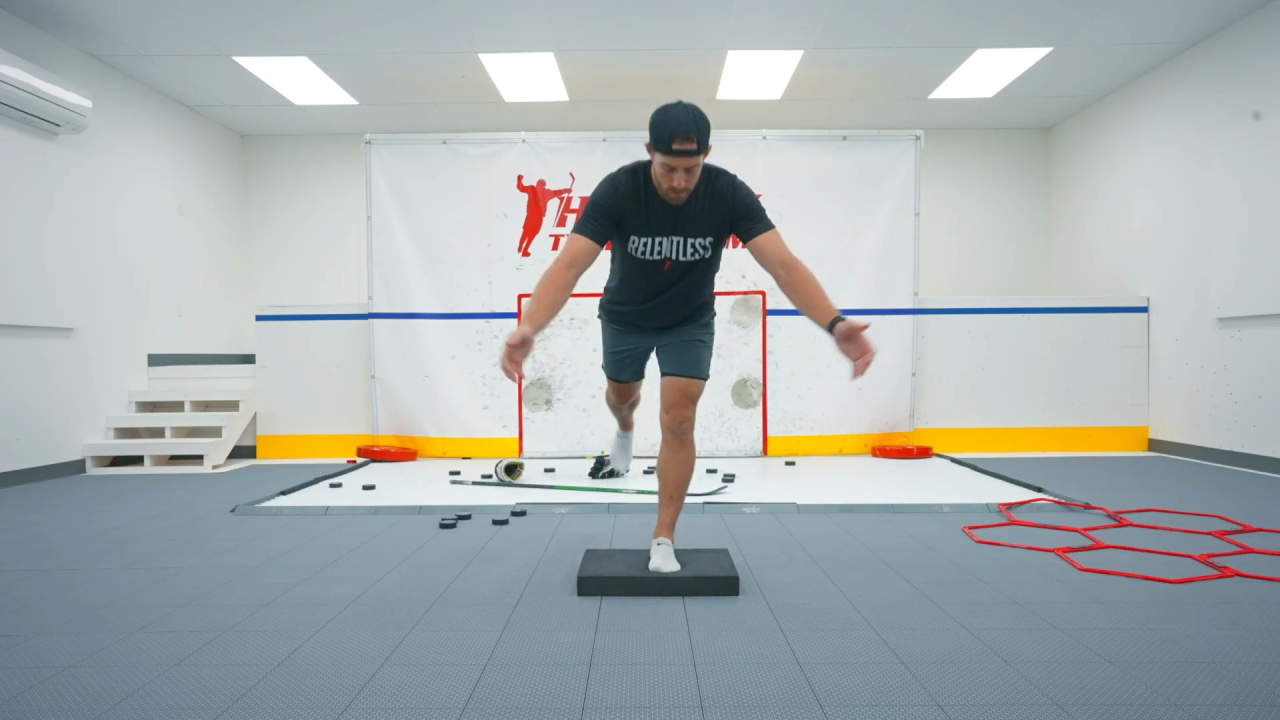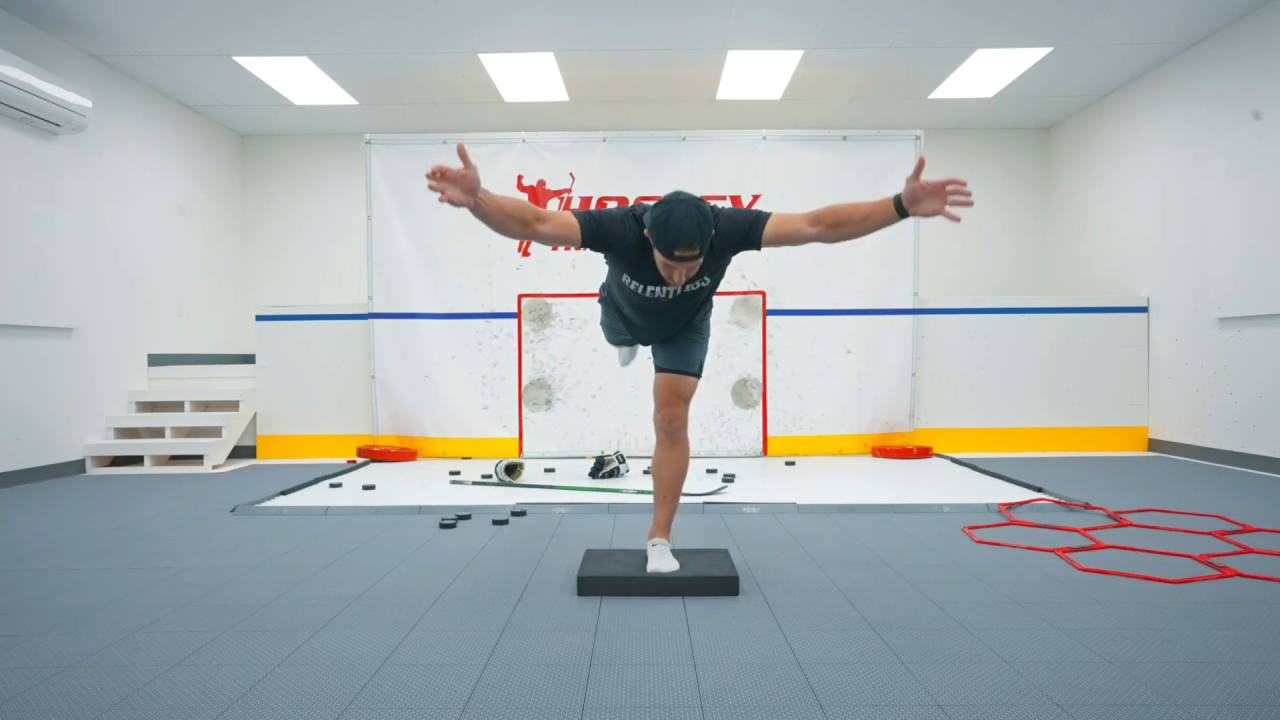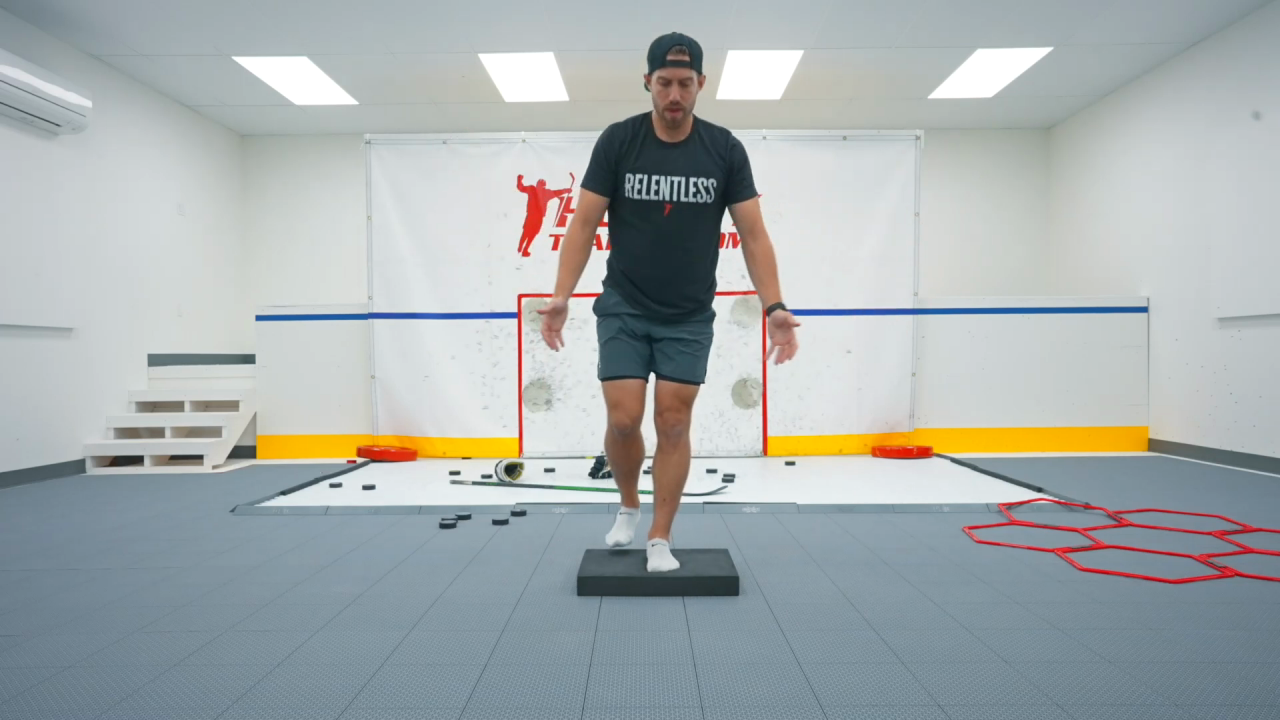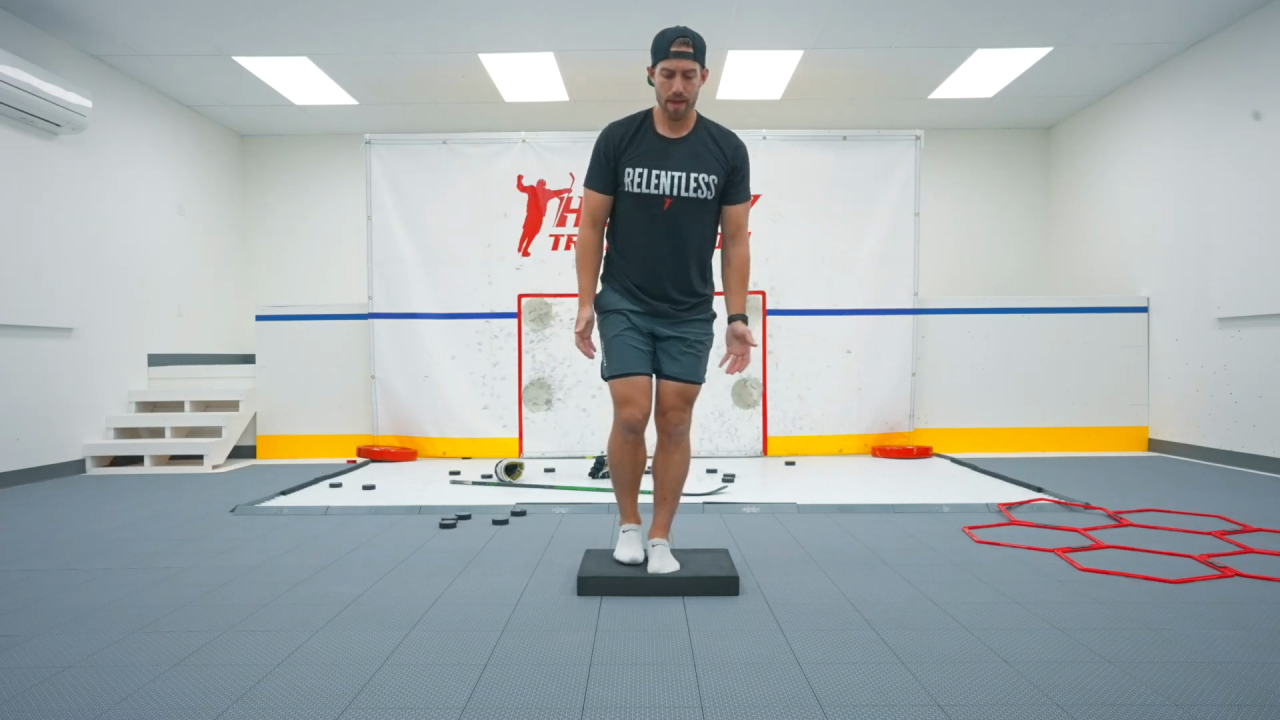
dt=1s
person 1, frame 1
left shoulder: (729, 194)
right shoulder: (617, 189)
left elbow: (783, 263)
right elbow: (569, 265)
left wrist: (833, 325)
right wrist: (528, 331)
left hip: (689, 320)
right hip: (625, 316)
left knee: (678, 421)
right knee: (622, 396)
left ankle: (662, 541)
right ankle: (623, 430)
person 1, frame 2
left shoulder: (727, 228)
right shoulder: (620, 229)
left elbow: (818, 226)
right elbow: (535, 223)
left wrist: (902, 205)
right wrist: (476, 198)
left hip: (685, 327)
right hip: (624, 314)
left knee: (671, 418)
right knee: (625, 337)
left ankle: (659, 540)
right ankle: (633, 340)
person 1, frame 3
left shoulder: (725, 150)
right shoulder: (617, 141)
left elbow: (753, 234)
right elbow: (584, 224)
left wrist: (774, 307)
right wrist: (561, 297)
left hip: (689, 316)
right hip: (623, 308)
left knee: (673, 424)
right knee: (623, 420)
left ankle: (659, 539)
right ankle: (627, 507)
person 1, frame 4
left shoulder: (727, 149)
right shoulder: (617, 138)
left elbow: (735, 239)
right elbow: (591, 227)
left wrist: (738, 317)
right wrist: (585, 303)
left hip: (690, 313)
right hip: (624, 306)
left knee: (674, 424)
right knee: (630, 418)
left ankle: (660, 539)
right ankle: (629, 526)
